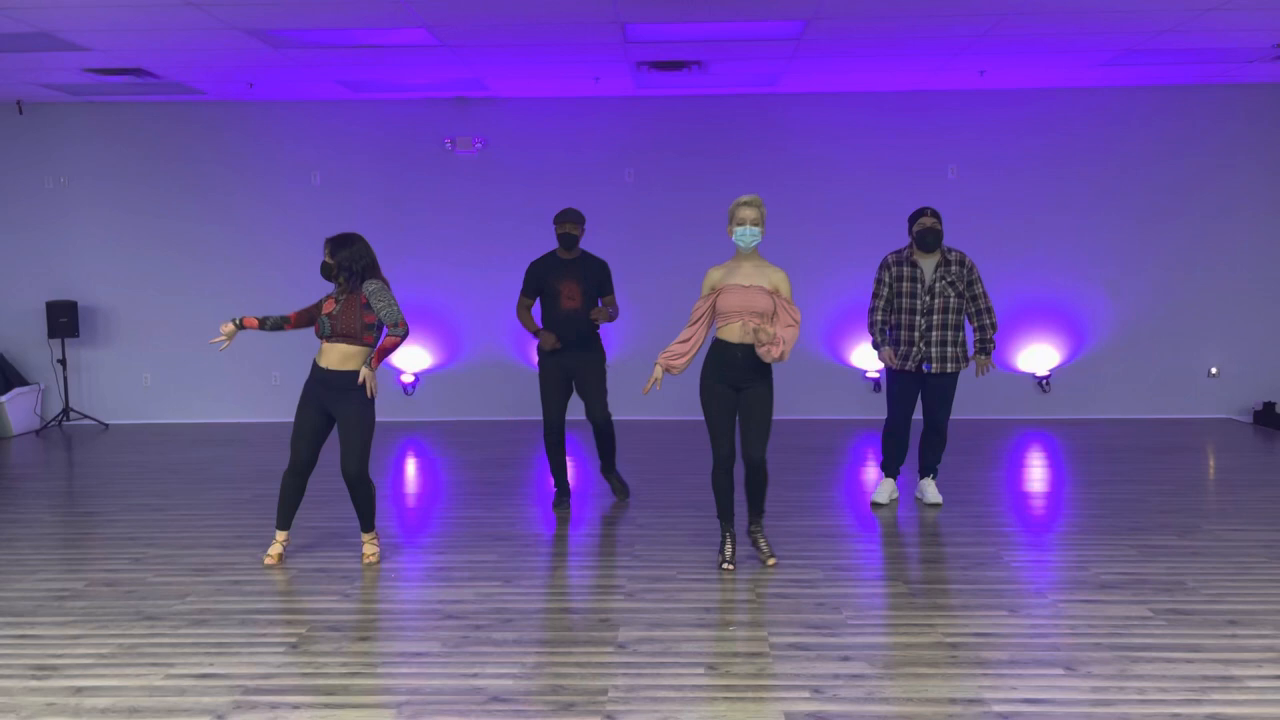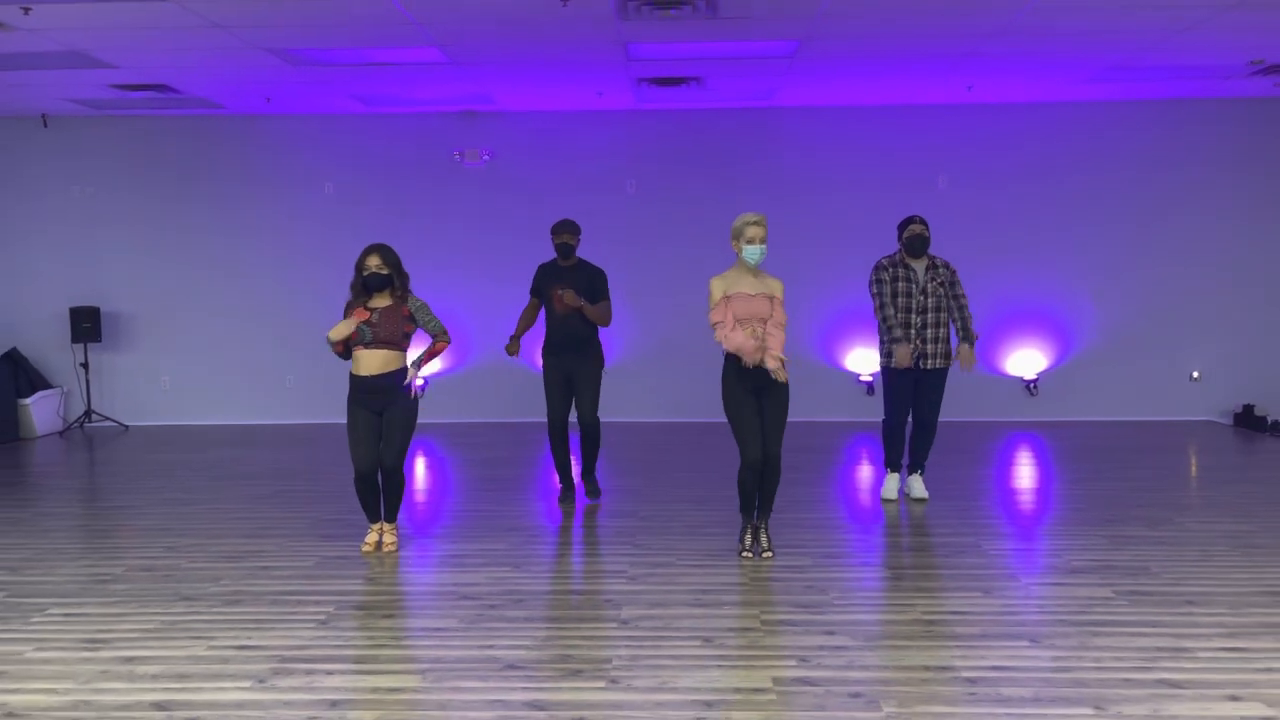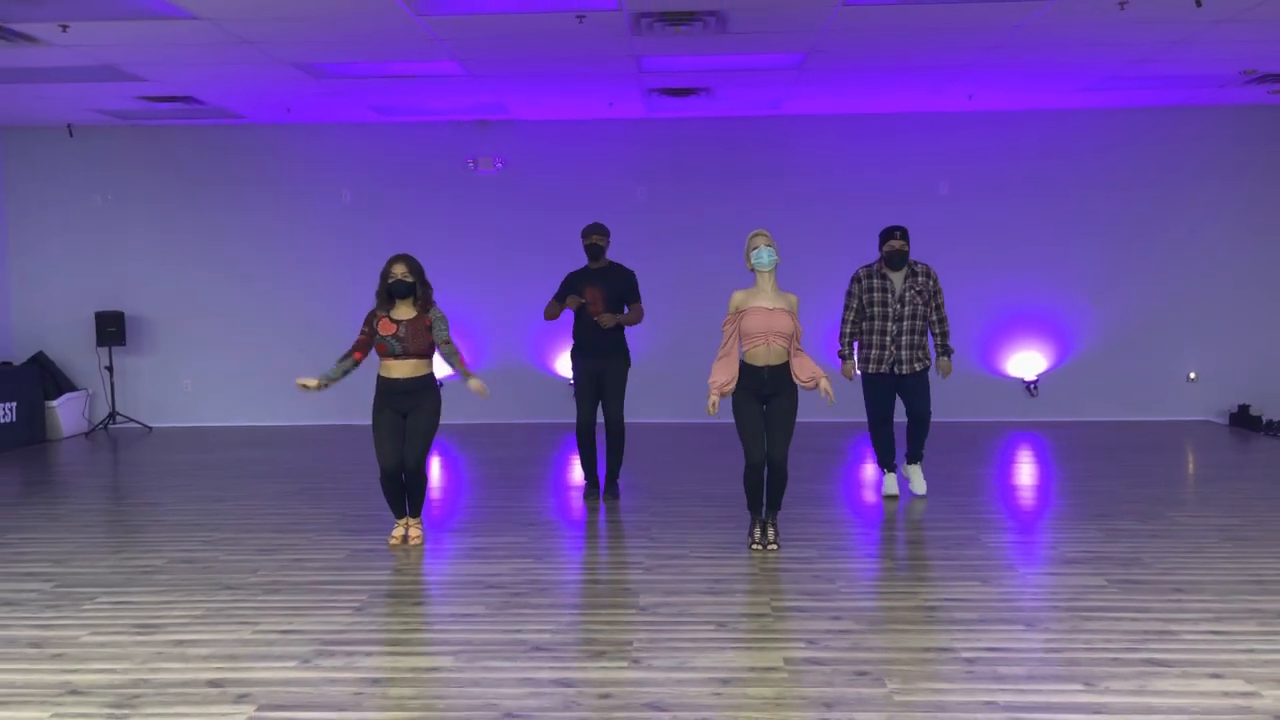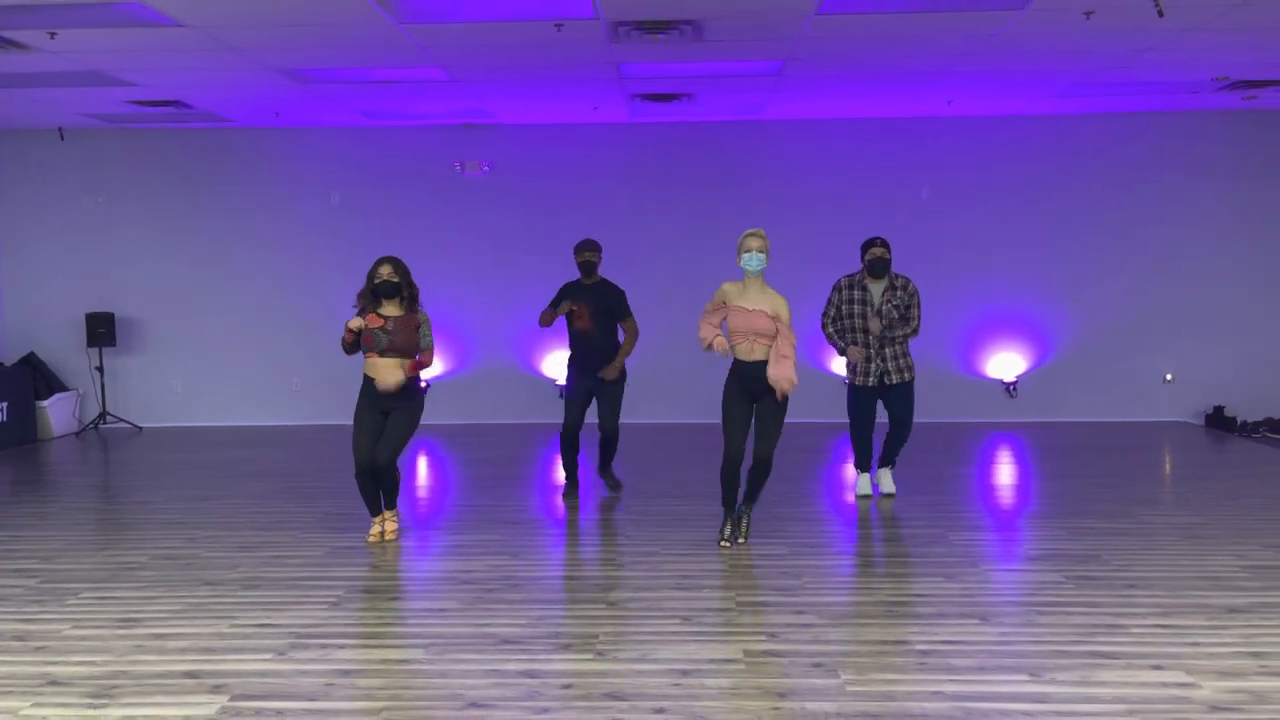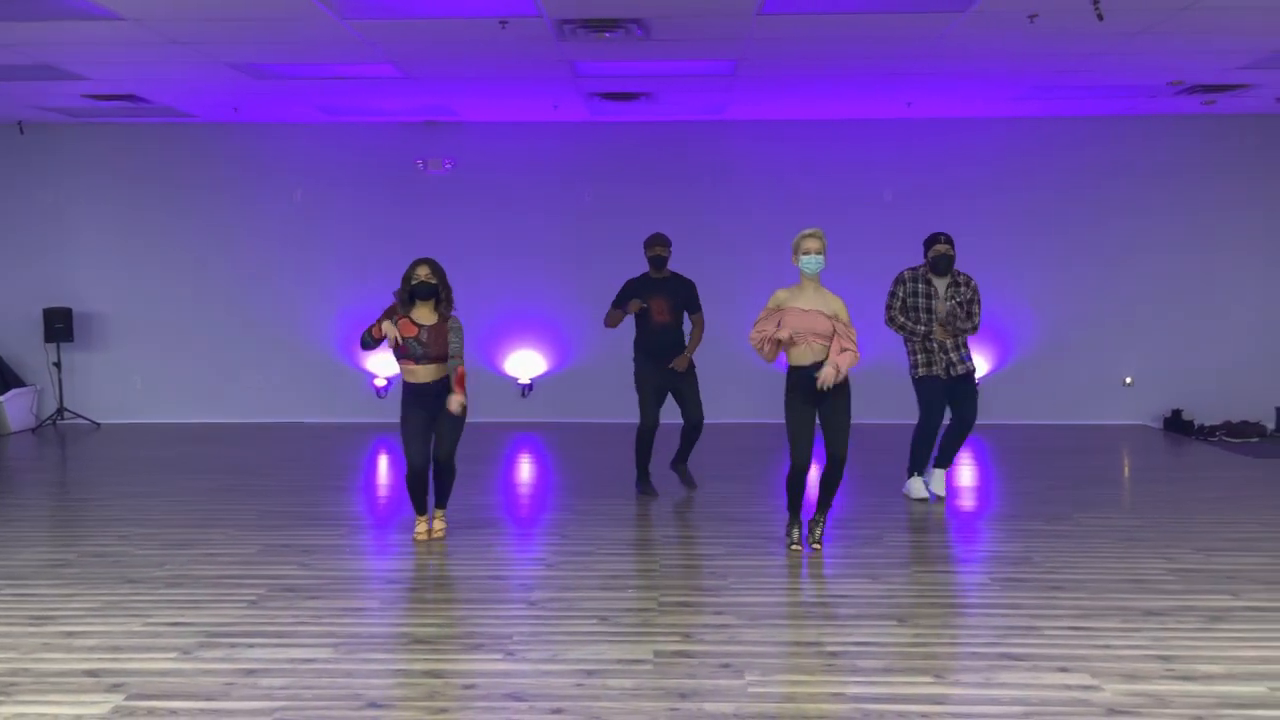
dt=1s
person 1, frame 1
left shoulder: (776, 277)
right shoulder: (715, 276)
left elbow: (789, 326)
right elbow: (697, 327)
left wrist: (775, 345)
right wrist: (666, 361)
left hip: (757, 370)
right hip: (719, 365)
left knee: (755, 456)
right knee: (723, 455)
left ankle: (755, 529)
right ankle: (727, 535)
person 1, frame 2
left shoulder: (774, 285)
right shoulder: (720, 283)
left elbow: (777, 330)
right elbow: (725, 329)
left wrist: (774, 358)
right wrist: (749, 349)
left hip: (771, 374)
right hip: (738, 372)
left knee: (772, 454)
right knee: (752, 456)
left ankle: (763, 525)
right ankle: (747, 525)
person 1, frame 3
left shoulder: (791, 301)
right shoulder: (739, 298)
left elbow: (795, 349)
right elbow: (728, 347)
left wrist: (816, 376)
right wrist: (717, 388)
left hip: (782, 384)
right hip: (748, 384)
left knee: (778, 458)
right knee: (755, 458)
left ankle: (772, 521)
right ankle: (756, 521)
person 1, frame 4
left shoulder: (777, 301)
right shoulder: (726, 291)
left elbow: (785, 347)
right elbow: (708, 320)
left wrist: (782, 379)
right wrist: (714, 338)
left hip: (767, 381)
right hip: (739, 379)
left knee: (763, 455)
right knee: (732, 455)
left ankle: (746, 507)
right ankle: (729, 517)
person 1, frame 5
left shoulder: (834, 303)
right shoulder: (780, 297)
left elbow: (849, 349)
right elbow: (757, 338)
left wrist: (835, 369)
right wrist: (775, 338)
left hip: (829, 385)
right hip: (797, 385)
left knee: (837, 456)
right knee: (801, 461)
left ankle: (819, 519)
right ankle: (793, 521)
person 2, frame 1
left shoulder: (371, 290)
right shoulder: (330, 298)
left elbow: (399, 329)
right elbow: (292, 320)
left wrist: (372, 362)
right wrist: (239, 324)
left hip: (353, 390)
right hip: (318, 387)
left knee: (354, 470)
right knee: (299, 464)
left ankle: (369, 535)
right ankle: (281, 536)
person 2, frame 2
left shoulder: (410, 304)
right shoulder: (354, 306)
left elbow: (442, 338)
right elbow: (344, 352)
left wrist: (415, 366)
right wrist: (334, 339)
left hip: (397, 391)
right hip: (361, 393)
left knee: (391, 464)
right knee: (363, 467)
left ankle: (391, 525)
right ankle: (374, 525)
person 2, frame 3
left shoulder: (432, 315)
right shoulder: (376, 317)
left elbow: (447, 348)
right elbow: (356, 354)
left wrist: (469, 377)
right wrist: (323, 380)
left hip: (422, 395)
right hip: (387, 397)
left knee: (414, 463)
right knee: (389, 466)
left ankle: (416, 521)
right ankle: (400, 520)
person 2, frame 4
left shoulder: (416, 316)
right shoulder: (366, 314)
left elbow: (427, 357)
right elbow: (348, 349)
left wrist: (404, 372)
right wrist: (351, 328)
left hip: (405, 398)
right hip: (370, 397)
left knee: (385, 459)
right knee: (363, 462)
left ankle: (391, 513)
right ankle: (376, 518)
person 2, frame 5
left shoulder: (450, 323)
right shoulder: (397, 313)
left elbow: (456, 363)
right elbow: (366, 342)
left wrist: (457, 393)
right wrist: (383, 326)
left hip: (446, 396)
right hip: (414, 400)
left knee: (444, 460)
right knee: (418, 465)
left ankle: (439, 514)
right ankle: (422, 518)
person 3, frame 1
left shoulder: (597, 266)
right shoulder: (539, 267)
left elbow: (613, 308)
right elbow: (523, 308)
left wrist: (607, 313)
right wrist: (539, 332)
left hip: (589, 353)
right hip: (554, 355)
left knee: (599, 416)
right knee: (553, 422)
left ankle: (610, 470)
right ankle: (562, 487)
person 3, frame 2
left shoulder: (593, 274)
right shoulder: (543, 272)
left elbow: (605, 318)
right elbow: (533, 307)
left wrist: (580, 303)
right wrist: (516, 336)
left hip: (587, 358)
right hip: (554, 358)
left knee: (588, 418)
right knee: (556, 421)
left ankle: (589, 475)
right ankle: (566, 483)
person 3, frame 3
left shoulder: (623, 276)
right shoulder: (573, 279)
left elbow: (637, 314)
right elbow: (548, 314)
left wrist: (617, 318)
right wrist: (564, 304)
left hip: (615, 359)
right hip: (584, 358)
left knee: (614, 419)
right knee: (585, 420)
left ankle: (611, 480)
right ankle: (590, 480)
person 3, frame 4
left shoulder: (612, 293)
right shoulder: (567, 290)
left elbow: (631, 331)
right elbow: (542, 322)
left wrist: (617, 364)
right wrist: (557, 310)
left hip: (608, 371)
right hip: (579, 370)
left knee: (609, 426)
right knee: (570, 427)
left ankle: (605, 468)
right ankle: (571, 480)
person 3, frame 5
left shoulder: (684, 285)
right shoulder: (633, 286)
left elbow: (698, 323)
right elbow: (608, 322)
left wrist: (687, 354)
right wrist: (625, 310)
left hip: (679, 362)
right hip: (647, 364)
left knee: (695, 419)
right knee: (649, 422)
left ankle: (680, 463)
right ankle: (642, 478)
person 4, frame 1
left shoulder: (961, 263)
right shoulder: (892, 264)
left elbow: (979, 305)
right elbow: (878, 305)
left wrist: (983, 346)
right wrist: (881, 343)
left hip: (945, 360)
right hip: (903, 358)
left knee: (937, 422)
right knee: (897, 420)
left ankle: (927, 479)
right ankle: (889, 479)
person 4, frame 2
left shoulder: (944, 269)
right shoulder: (884, 268)
left elbow: (959, 306)
right elbow: (884, 308)
left wrist: (966, 341)
right wrist: (898, 342)
left hip: (936, 358)
right hip: (898, 358)
left knee: (927, 419)
right knee: (895, 418)
left ankle: (915, 475)
right ankle: (892, 474)
person 4, frame 3
left shoulder: (926, 275)
right shoulder: (863, 277)
left elbow: (938, 316)
right elbow: (850, 319)
left wrist: (943, 353)
right wrist: (847, 355)
left hip: (914, 363)
right hip: (875, 363)
left knee: (921, 415)
right knee: (880, 420)
left ankle: (913, 464)
right ankle: (889, 472)
person 4, frame 4
left shoulder: (905, 287)
right shoulder: (844, 286)
left elbow: (913, 324)
right elbow: (828, 322)
left wrist: (884, 329)
right wrist: (845, 347)
left hip: (899, 369)
right hip: (862, 371)
left knee: (902, 422)
right knee: (861, 425)
left ankle: (885, 468)
right ankle: (863, 472)
person 4, frame 5
left shoulder: (966, 284)
right shoulder: (906, 280)
left elbow: (973, 323)
right elbow: (892, 317)
left wrist: (948, 316)
right wrist: (929, 331)
left hip: (959, 362)
right hip: (925, 364)
left knee: (966, 416)
right knee: (930, 420)
left ankle: (937, 470)
right ankle: (913, 477)
